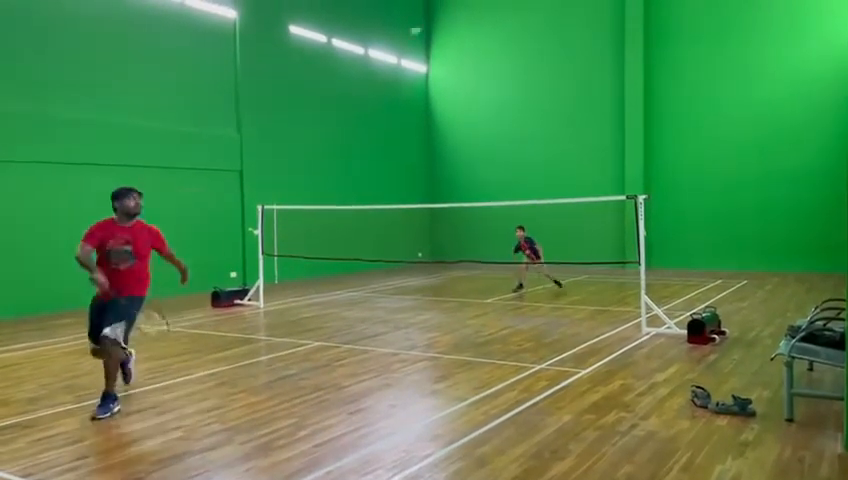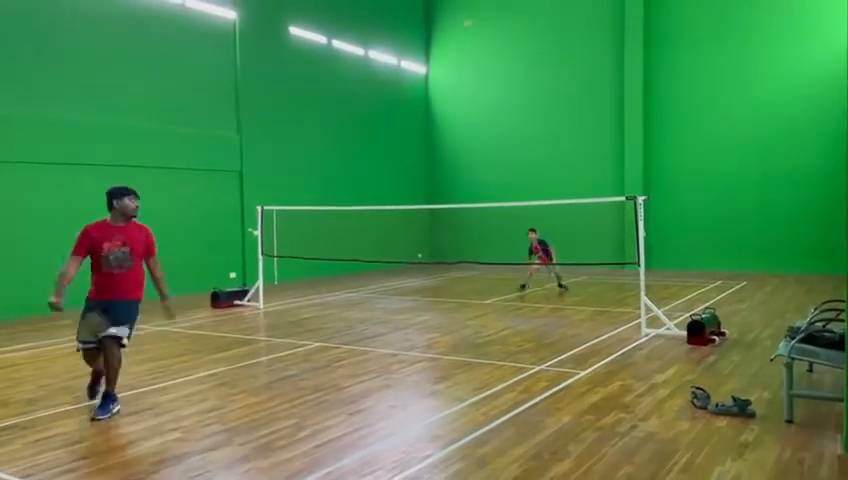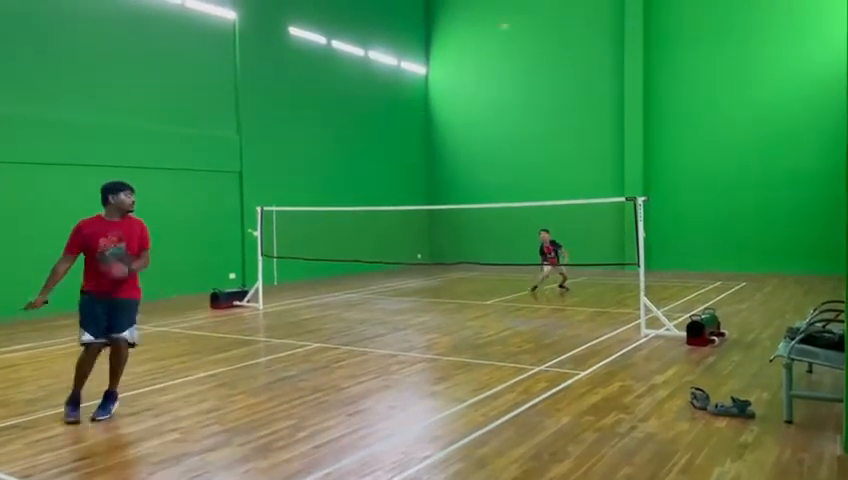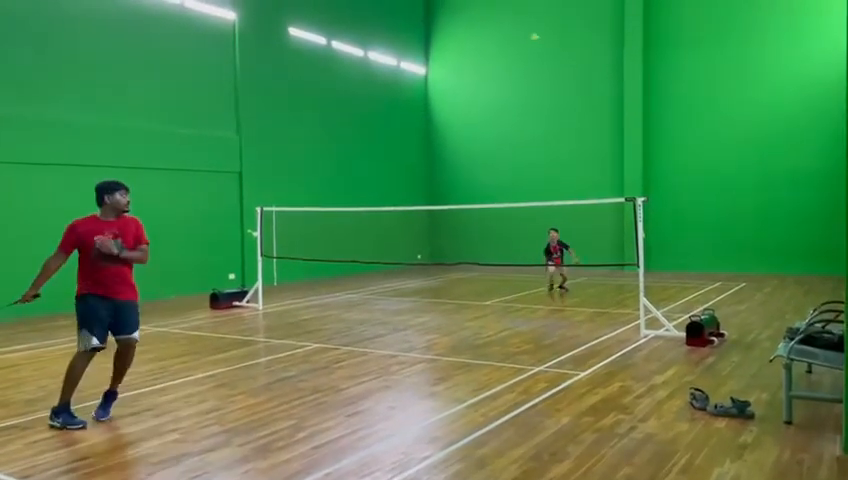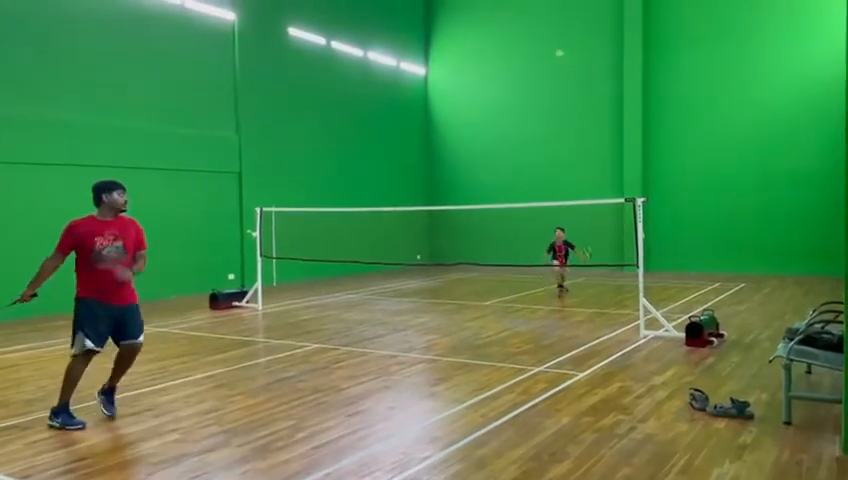
dt=0.1s
person 1, frame 1
left shoulder: (149, 232)
right shoulder: (99, 230)
left elbow: (166, 252)
right elbow: (82, 254)
left wrist: (182, 268)
right wrist: (95, 272)
left hip: (131, 296)
right hip: (104, 296)
left knee: (109, 340)
right knee: (98, 349)
left ankle: (109, 398)
right ankle: (124, 357)
person 1, frame 2
left shoulder: (143, 232)
right shoulder: (92, 231)
left elbow: (154, 266)
right elbow: (72, 263)
left wrist: (164, 297)
right wrist: (58, 294)
left hip: (127, 299)
right hip: (97, 298)
left knee: (110, 342)
right knee: (88, 349)
left ankle: (110, 397)
right ankle: (98, 372)
person 1, frame 3
left shoulder: (138, 226)
right shoulder: (85, 227)
left elbow: (145, 259)
right elbow: (65, 262)
left wrist: (126, 269)
right wrist: (43, 294)
left hip: (126, 296)
right hip: (94, 295)
left knee: (121, 342)
right knee: (93, 346)
left ankle: (111, 396)
right ankle: (73, 400)
person 1, frame 4
left shoulder: (134, 224)
right shoulder: (80, 227)
left elbow: (144, 255)
right elbow: (57, 258)
left wrist: (119, 253)
right wrist: (34, 288)
left hip: (125, 296)
right hip: (92, 297)
left knee: (129, 341)
right knee: (88, 349)
left ankle: (110, 396)
right ankle: (60, 410)
person 1, frame 5
left shoulder: (132, 226)
right shoulder: (77, 227)
left elbow: (142, 260)
right elbow: (55, 260)
left wrist: (129, 272)
right wrist: (31, 288)
left hip: (125, 300)
right hip: (91, 301)
left knee: (133, 345)
right knee: (84, 352)
left ankle: (109, 389)
right ankle: (59, 410)
